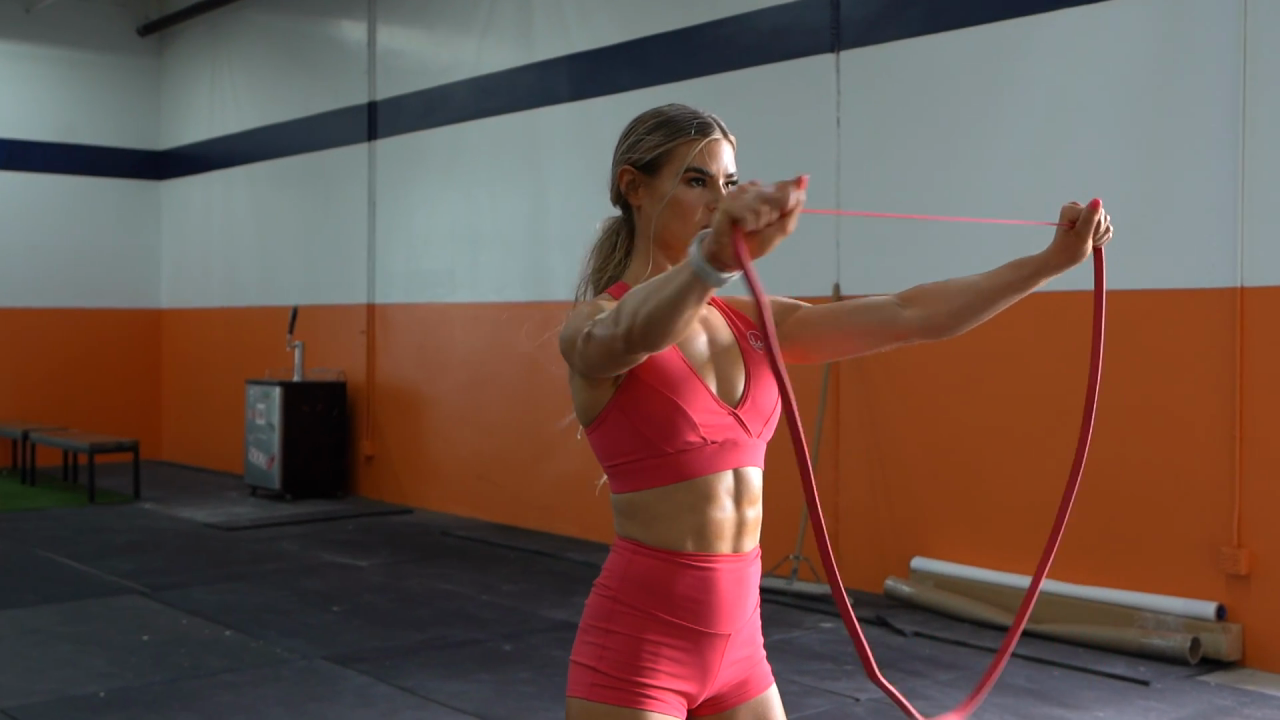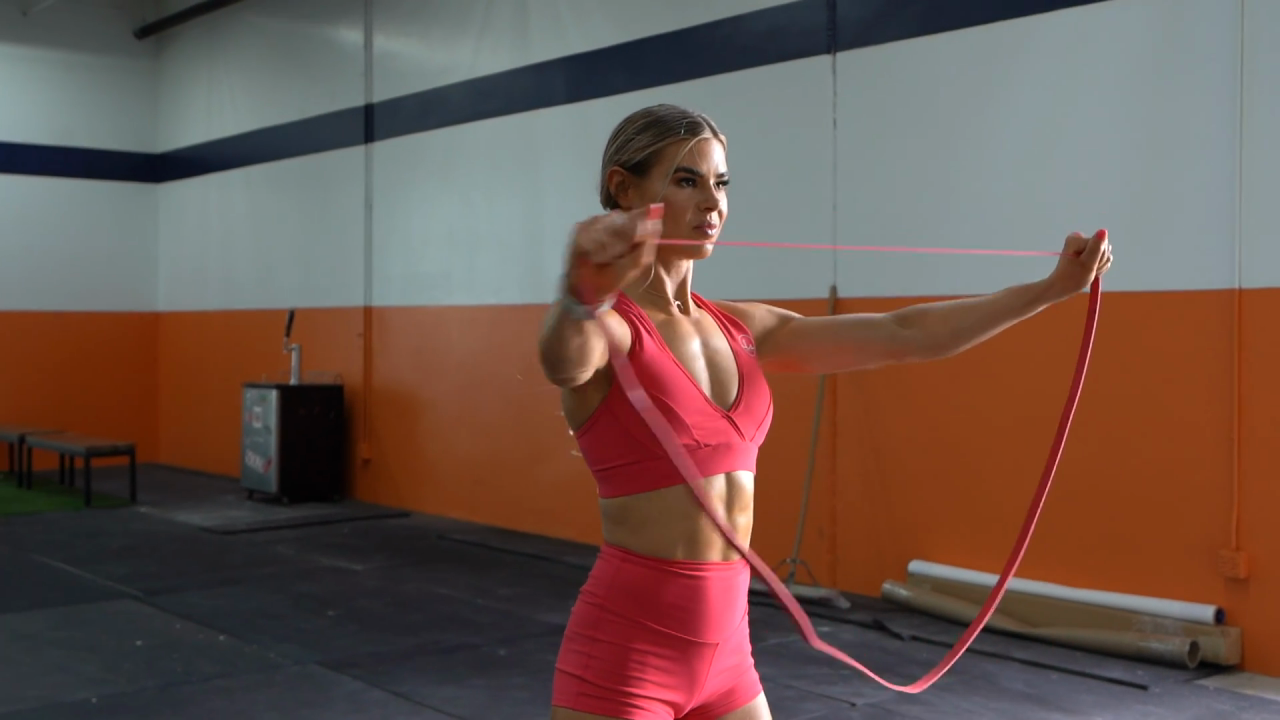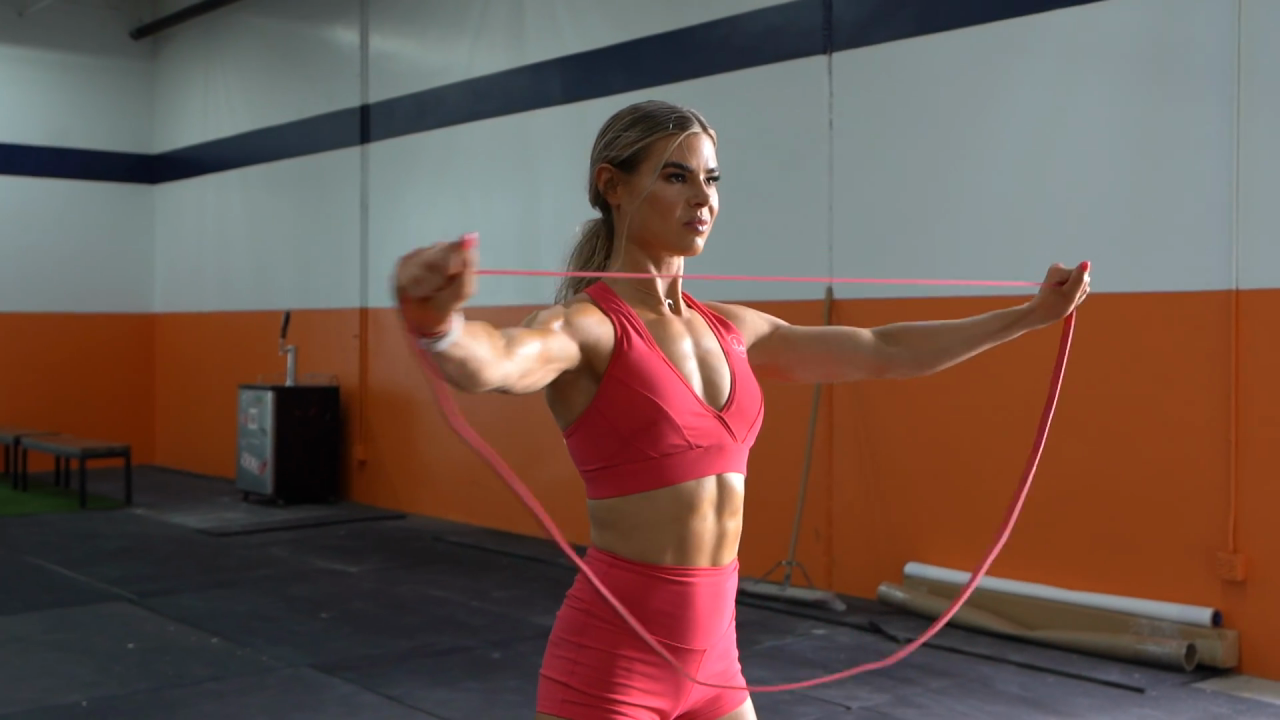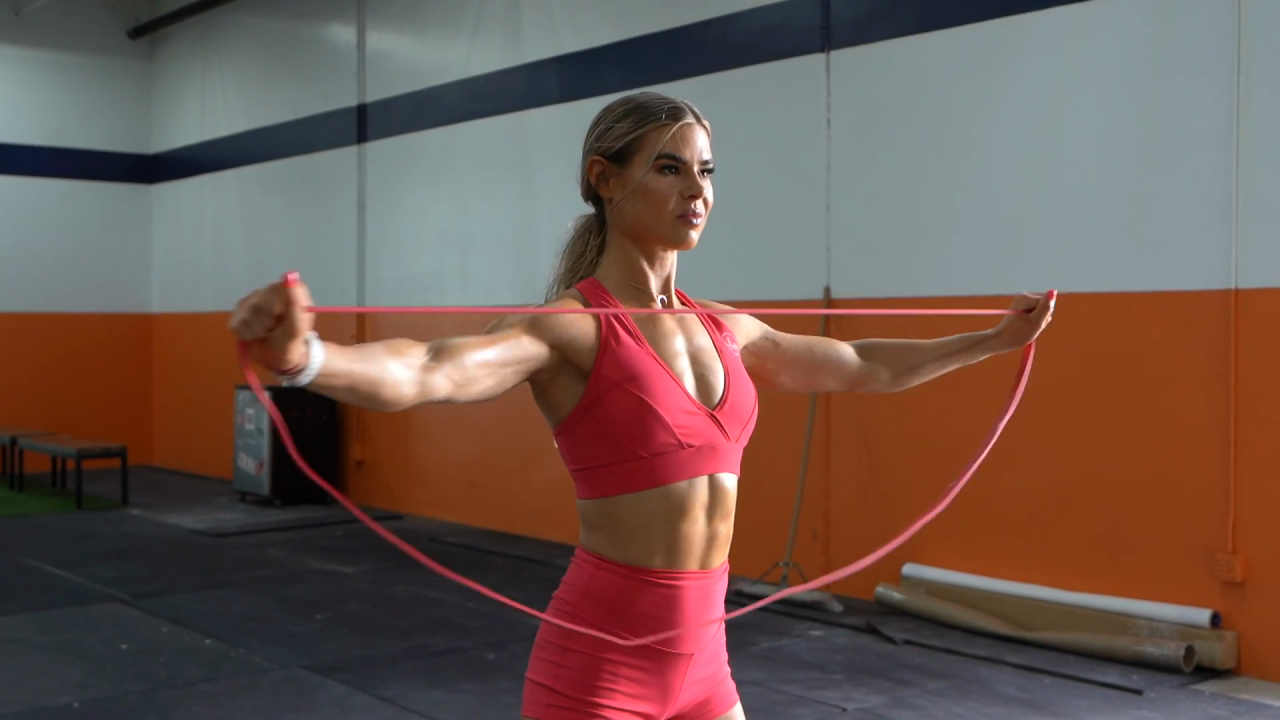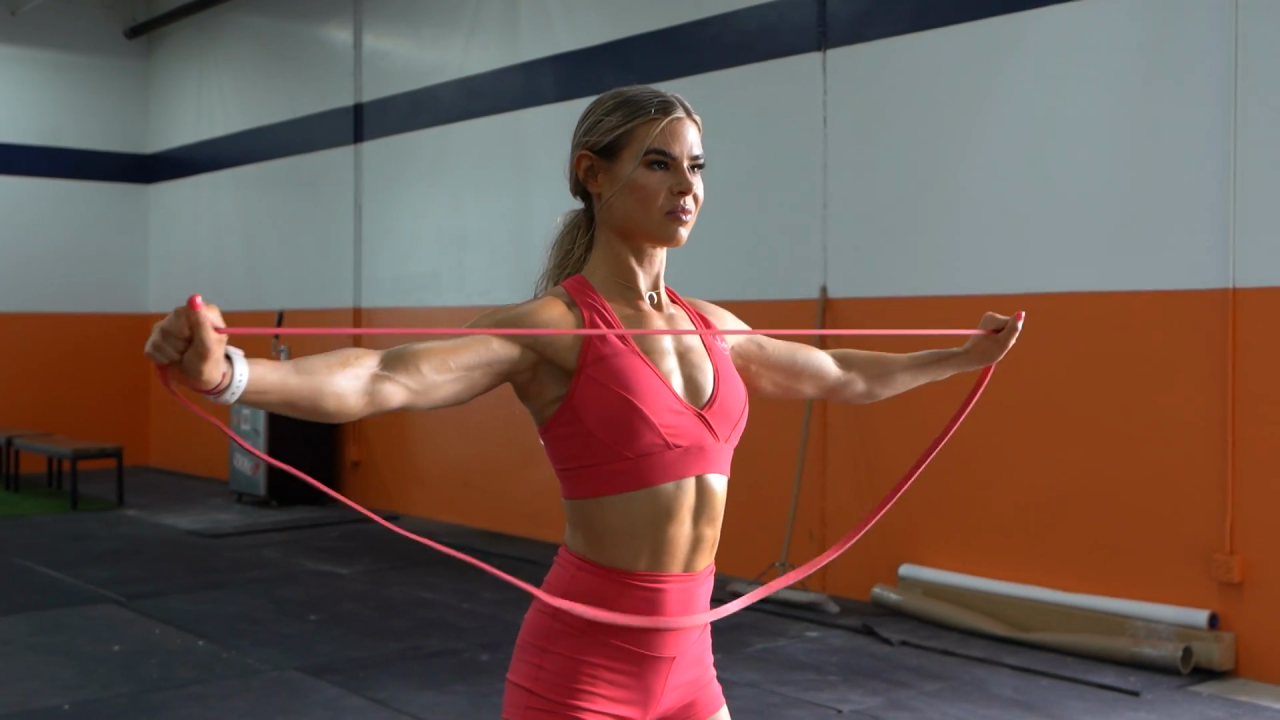
dt=0.2s
person 1, frame 1
left shoulder: (747, 323)
right shoulder: (595, 327)
left elbow: (909, 316)
right elbow: (637, 333)
left wrist: (1053, 258)
right wrist: (715, 254)
left hip: (734, 646)
right hip: (634, 652)
person 1, frame 2
left shoulder: (739, 329)
right shoulder: (600, 328)
left elbow: (903, 336)
right elbow: (568, 356)
left wrist: (1053, 286)
right wrist: (586, 289)
left hip: (721, 655)
right hip: (620, 659)
person 1, frame 3
left shoulder: (726, 331)
right shoulder: (581, 328)
left elbow: (888, 352)
right elbow: (490, 361)
left wrist: (1031, 313)
right wrist: (435, 323)
left hip: (708, 659)
right hip: (608, 663)
person 1, frame 4
left shoulder: (722, 331)
right shoulder: (567, 329)
left elbow: (867, 367)
right elbow: (424, 372)
left wrist: (997, 337)
right wrist: (300, 354)
person 1, frame 5
left shoulder: (708, 327)
right shoulder: (546, 326)
left elbow: (840, 377)
right elbow: (381, 380)
left wrist: (966, 356)
right wrist: (225, 374)
